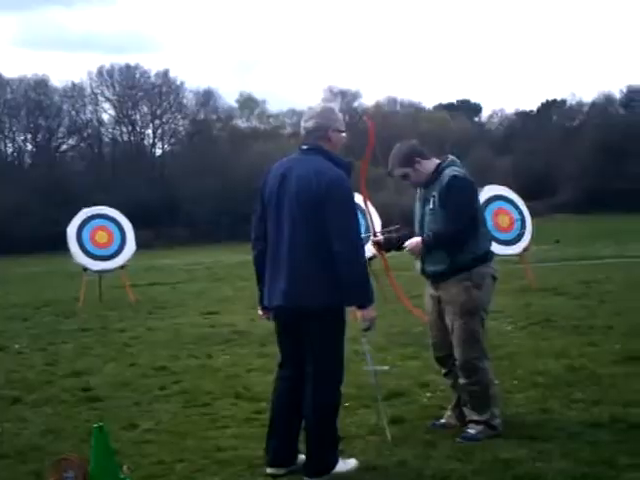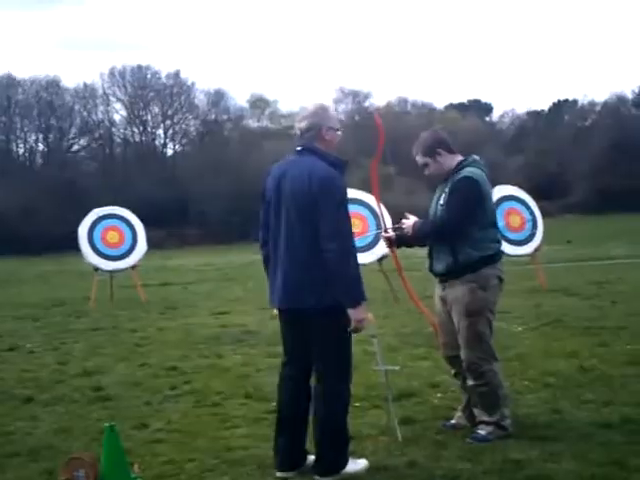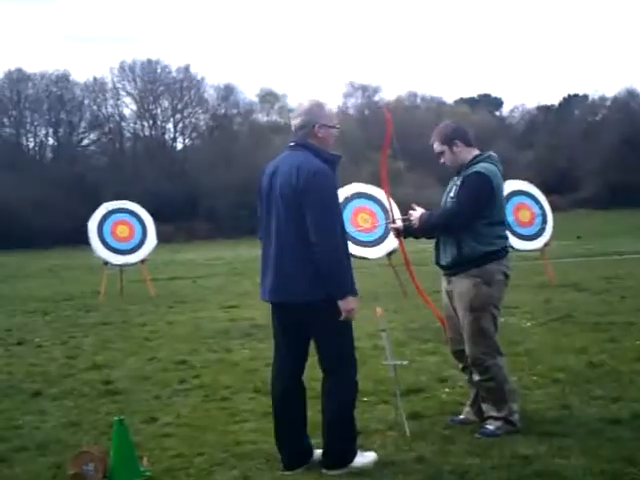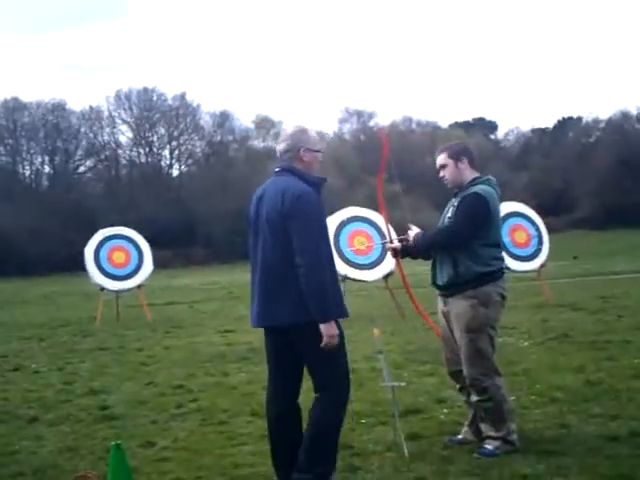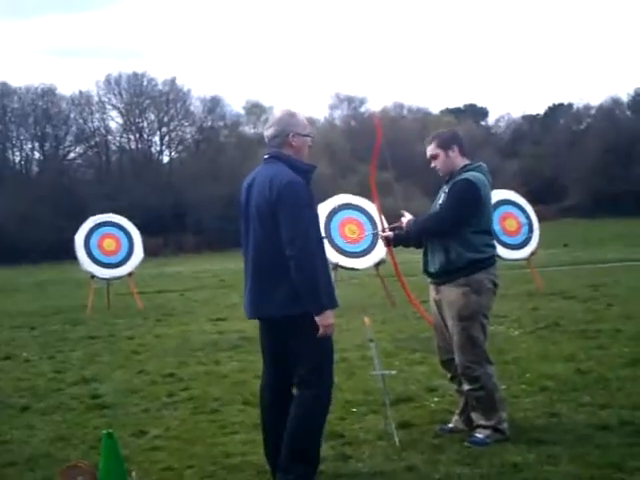
dt=0.3s
person 1, frame 1
left shoulder: (276, 172)
right shoulder: (332, 178)
left elbow: (259, 237)
right elbow: (347, 245)
left wrist: (264, 290)
right wrist: (363, 299)
left hip: (283, 293)
right hip: (322, 295)
left knee: (290, 371)
right knee: (323, 376)
person 1, frame 2
left shoulder: (276, 173)
right shoulder: (326, 176)
left elbow: (266, 238)
right elbow: (338, 246)
right wrist: (355, 299)
left hip: (288, 293)
right hip: (323, 295)
left knee: (294, 371)
right knee: (332, 376)
person 1, frame 3
left shoulder: (273, 168)
right shoulder: (316, 171)
right elbow: (327, 238)
right wrist: (344, 290)
left hip: (281, 288)
right hip: (317, 288)
left knee: (287, 369)
right knee: (340, 369)
left ankle: (293, 453)
right ankle: (340, 455)
person 1, frame 4
left shoulder: (262, 193)
right shoulder: (301, 194)
right elbow: (313, 261)
right wrist: (327, 316)
left hip: (271, 311)
right hip: (304, 313)
left knee: (282, 392)
right knee: (333, 387)
person 1, frame 5
left shoulder: (254, 180)
right shoulder: (290, 182)
right elbow: (302, 251)
right wrist: (321, 306)
left hip: (267, 299)
right hip: (296, 302)
left knee: (276, 382)
right knee: (314, 384)
person 2, frame 1
left shoulder: (455, 181)
right shoulder: (425, 189)
left elbow: (461, 229)
right elbow: (419, 232)
left wrist: (424, 243)
right wrist: (389, 241)
left hip: (467, 277)
right hip: (439, 279)
left knee: (468, 353)
right knee: (444, 352)
left ankle: (485, 419)
right ankle: (462, 410)
person 2, frame 2
left shoulder: (468, 181)
right shoulder: (449, 182)
left elbow: (450, 226)
right elbow: (438, 229)
left wrist: (417, 227)
right wrist: (401, 238)
left hip: (474, 278)
right hip: (450, 278)
left knee: (476, 354)
right knee: (455, 352)
left ankle: (495, 419)
right ankle: (473, 410)
person 2, frame 3
left shoulder: (481, 175)
right shoulder: (464, 176)
left elbow: (455, 218)
right elbow: (449, 220)
left wrist: (423, 219)
right wrist: (410, 228)
left hip: (480, 272)
right hip: (458, 272)
left knee: (481, 348)
right knee: (462, 347)
left ankle: (503, 415)
right ankle: (480, 406)
person 2, frame 4
left shoulder: (478, 197)
right shoulder: (462, 197)
left elbow: (451, 237)
right elbow: (444, 242)
left wrist: (419, 238)
right wrist: (407, 248)
left hip: (476, 293)
right hip: (455, 293)
left knee: (479, 369)
right knee: (459, 368)
left ankle: (502, 435)
right ankle: (479, 426)
person 2, frame 5
left shoulder: (469, 183)
right shoulder: (455, 184)
left elbow: (440, 223)
right elbow: (435, 229)
left wrist: (411, 224)
right wrist: (399, 237)
left hip: (468, 281)
right hip: (446, 281)
left knee: (471, 357)
right knee: (451, 356)
left ankle: (493, 424)
right ankle: (469, 415)
